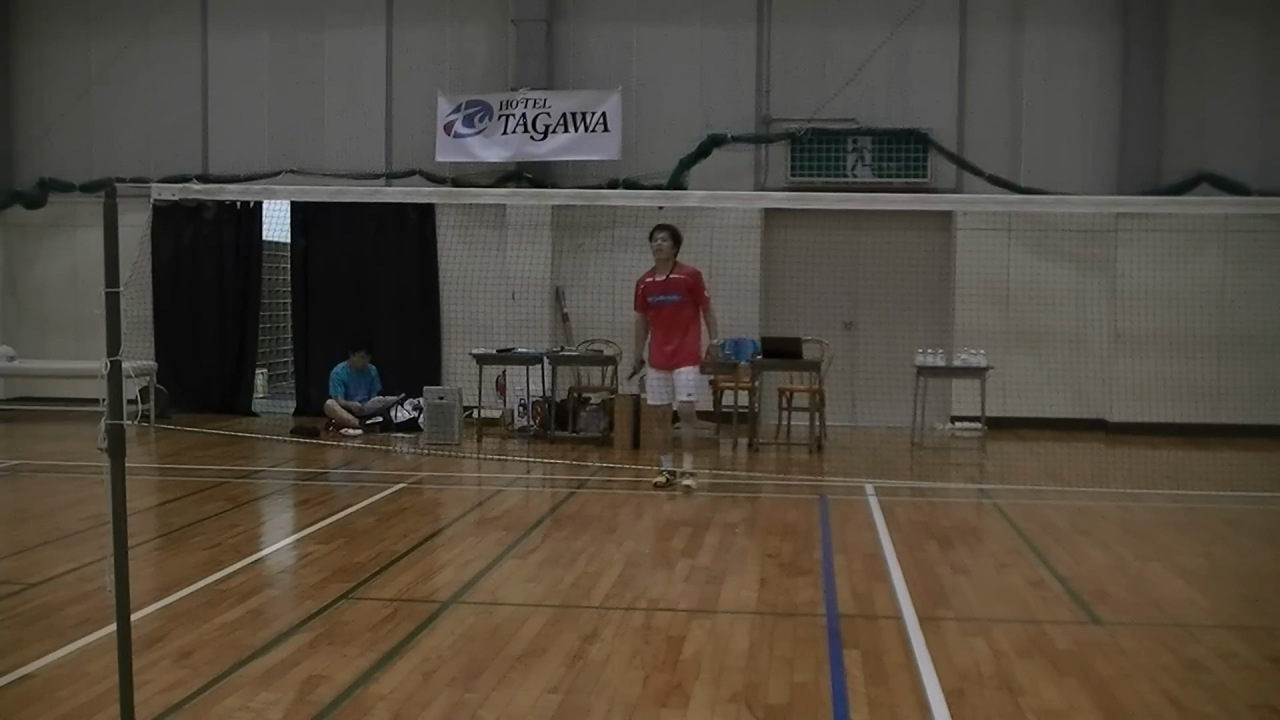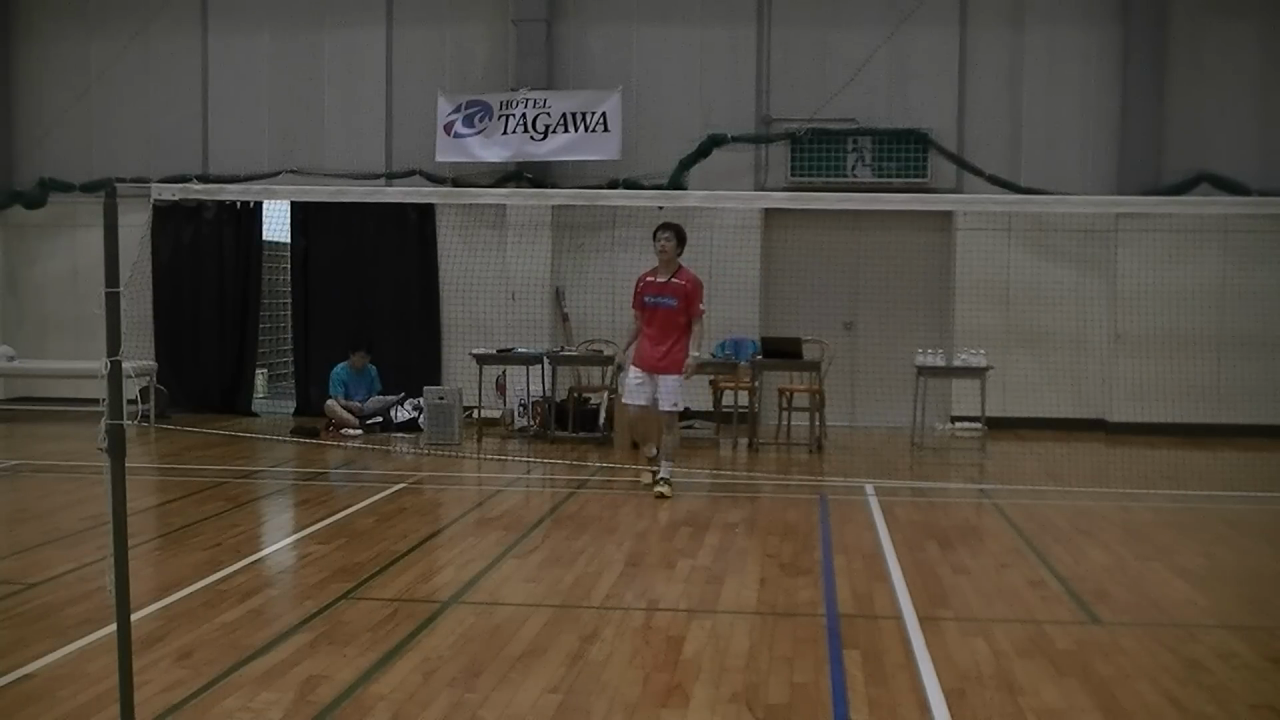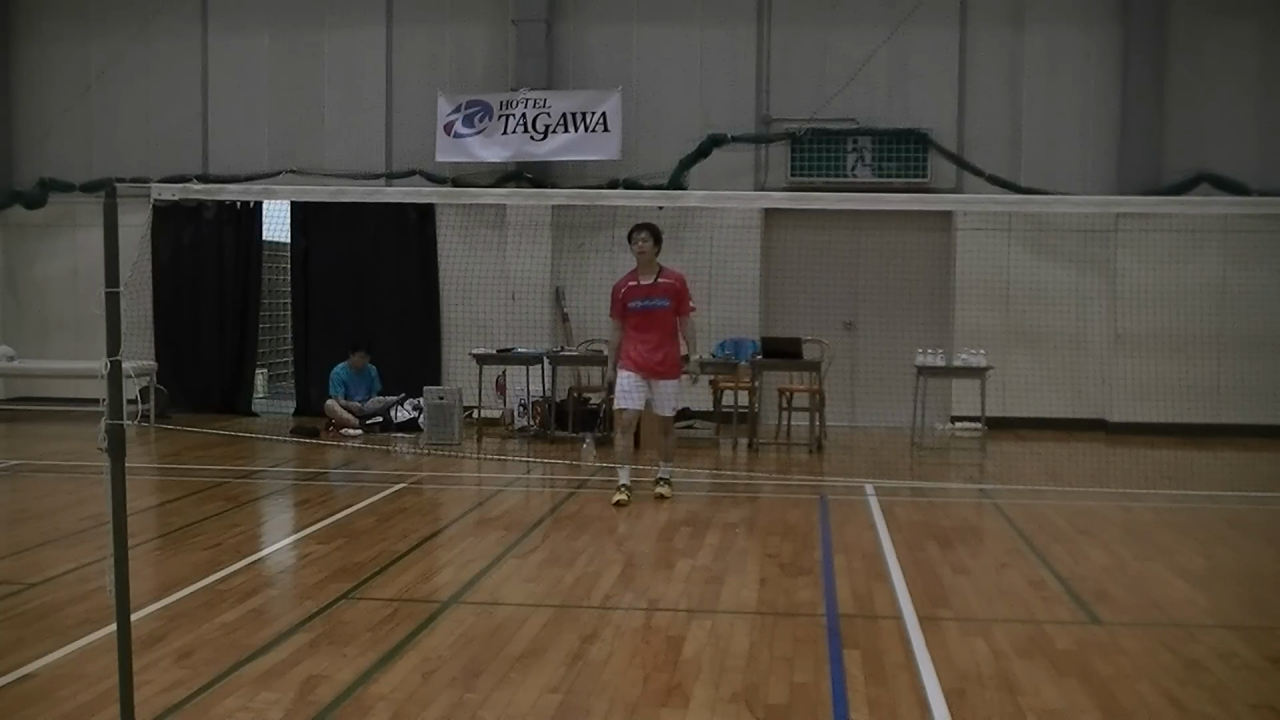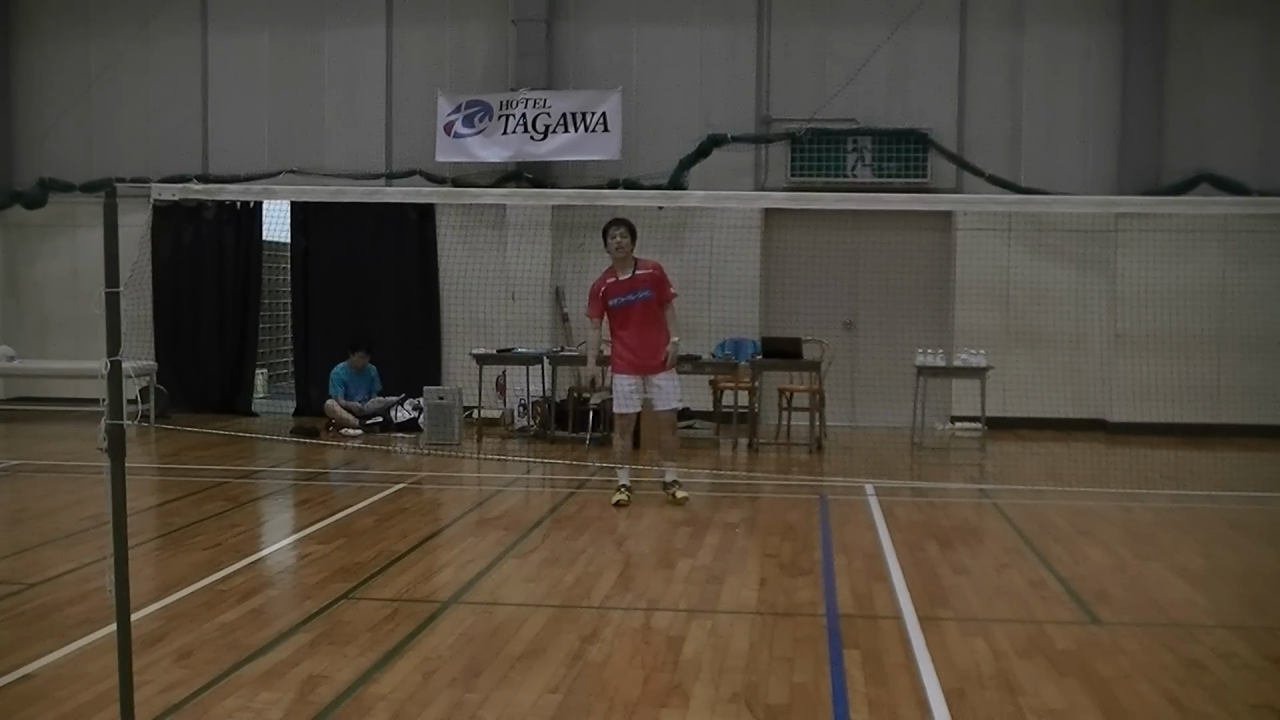
dt=0.5s
person 1, frame 1
left shoulder: (691, 276)
right shoulder: (643, 283)
left elbow: (706, 309)
left wrist: (714, 341)
right wrist: (638, 354)
left hip: (686, 357)
right hip: (657, 359)
left knee: (687, 412)
right knee: (660, 415)
left ankle: (689, 470)
right ankle: (668, 469)
person 1, frame 2
left shoulder: (691, 282)
right shoulder: (643, 281)
left elbow: (696, 322)
left wrist: (693, 354)
right wrist: (624, 348)
left hip: (672, 362)
right hip: (641, 360)
left knee: (669, 419)
right knee: (633, 414)
left ankle: (664, 476)
right ankle: (653, 454)
person 1, frame 3
left shoulder: (676, 282)
right shoulder: (622, 287)
left elbow: (685, 322)
right elbow: (618, 329)
left wrist: (693, 356)
right wrist: (611, 365)
left hip: (667, 366)
right hip: (631, 365)
left knee: (666, 423)
right knee: (625, 421)
left ankle: (664, 477)
right ankle: (623, 484)
person 1, frame 4
left shoulder: (654, 271)
right shoulder: (601, 285)
left elbow: (668, 308)
right elbow: (595, 326)
left wrist: (673, 338)
right wrist: (592, 361)
left hip: (660, 361)
right hip: (625, 365)
left knee: (668, 420)
right knee: (623, 423)
left ankle: (670, 480)
right ankle: (623, 484)
